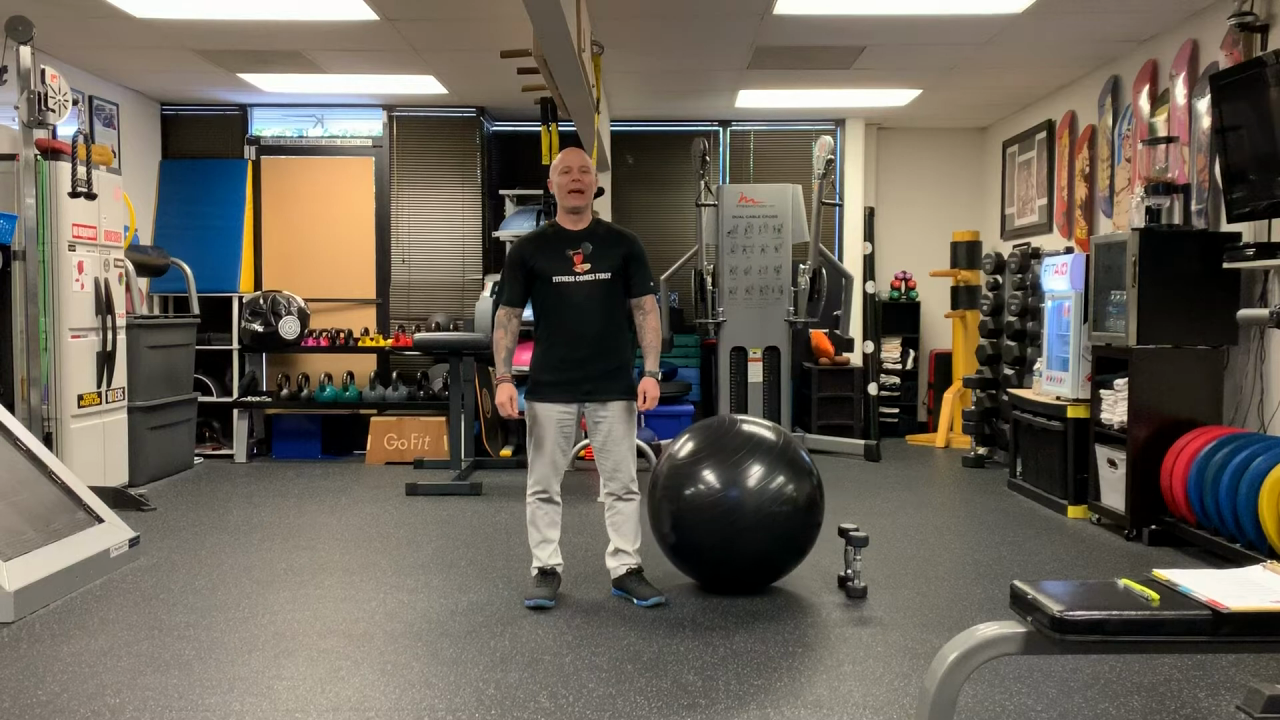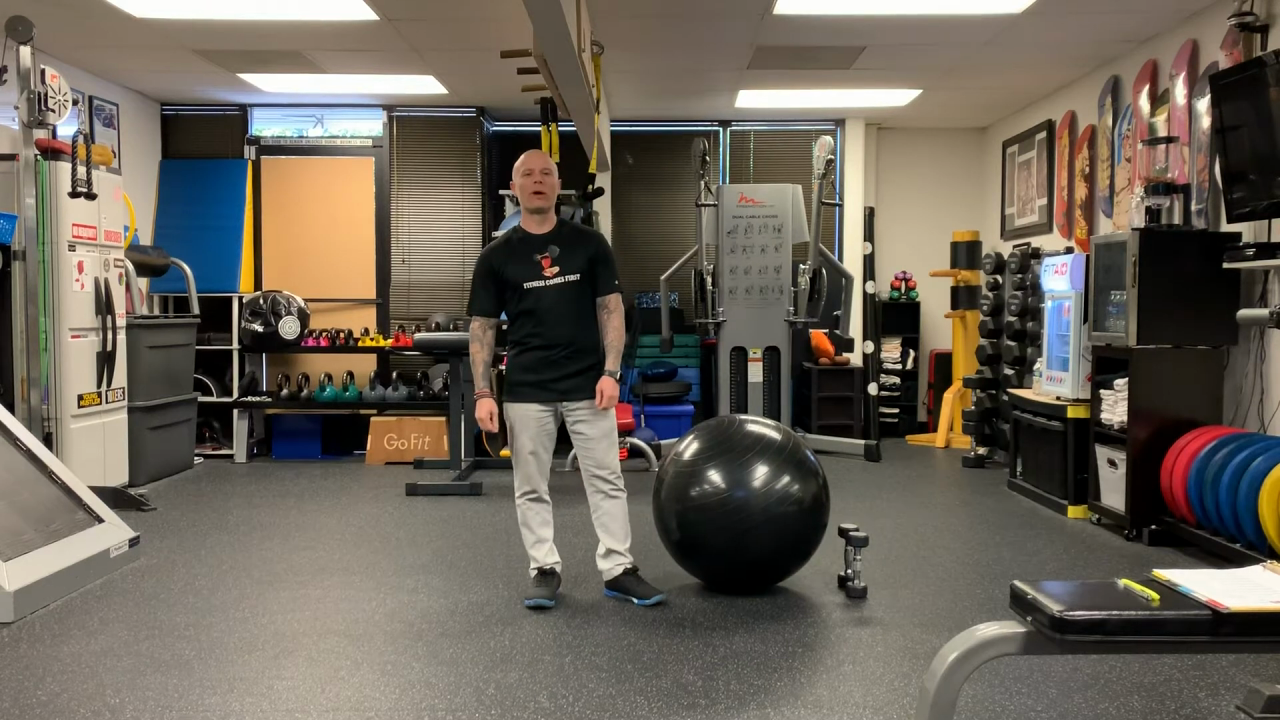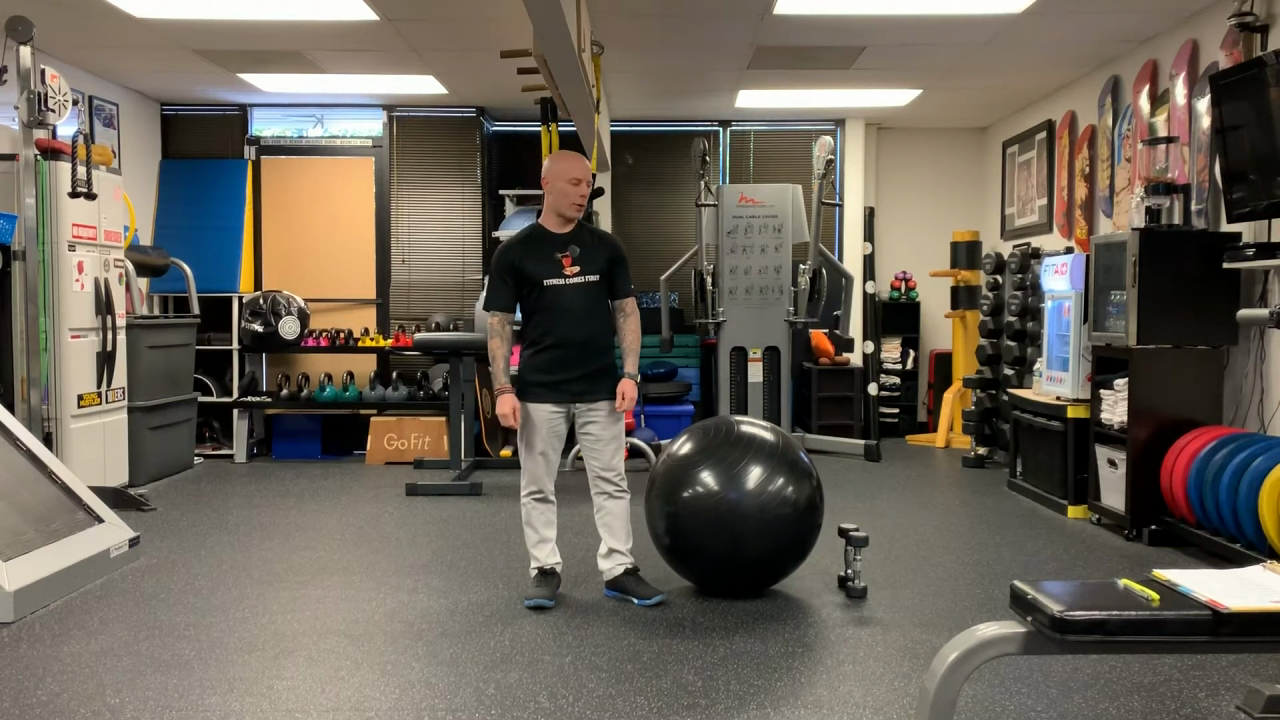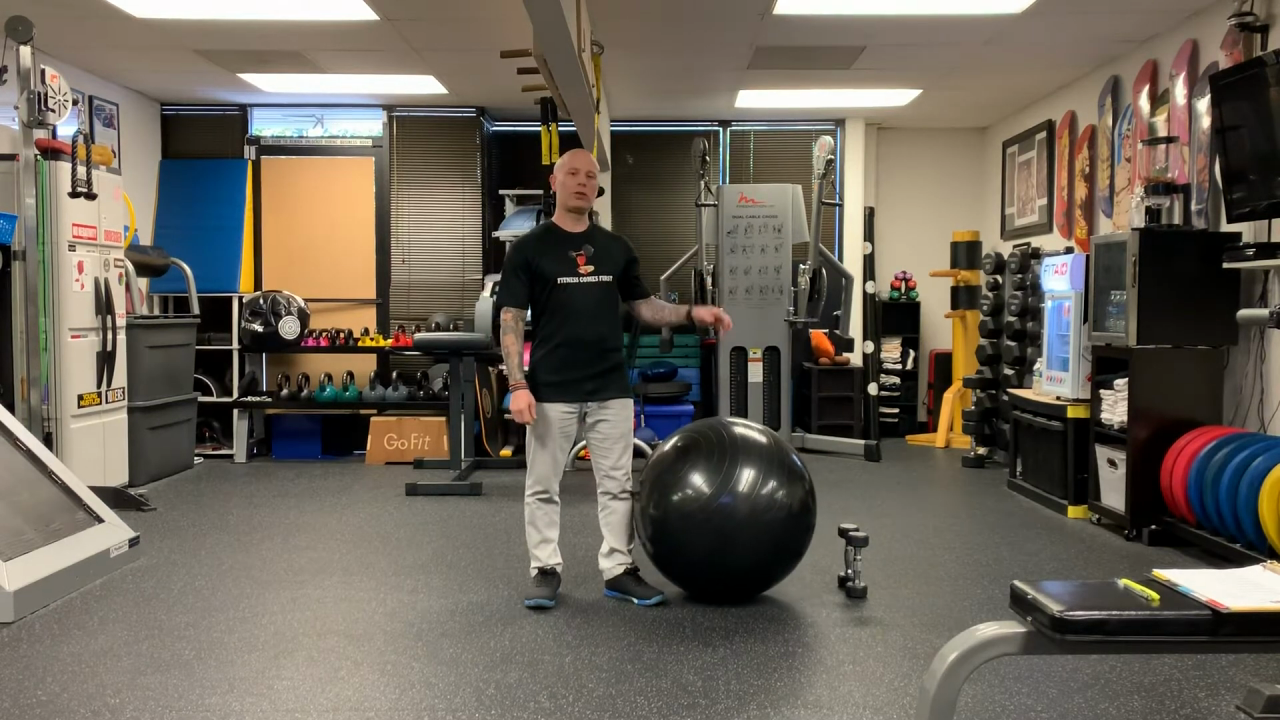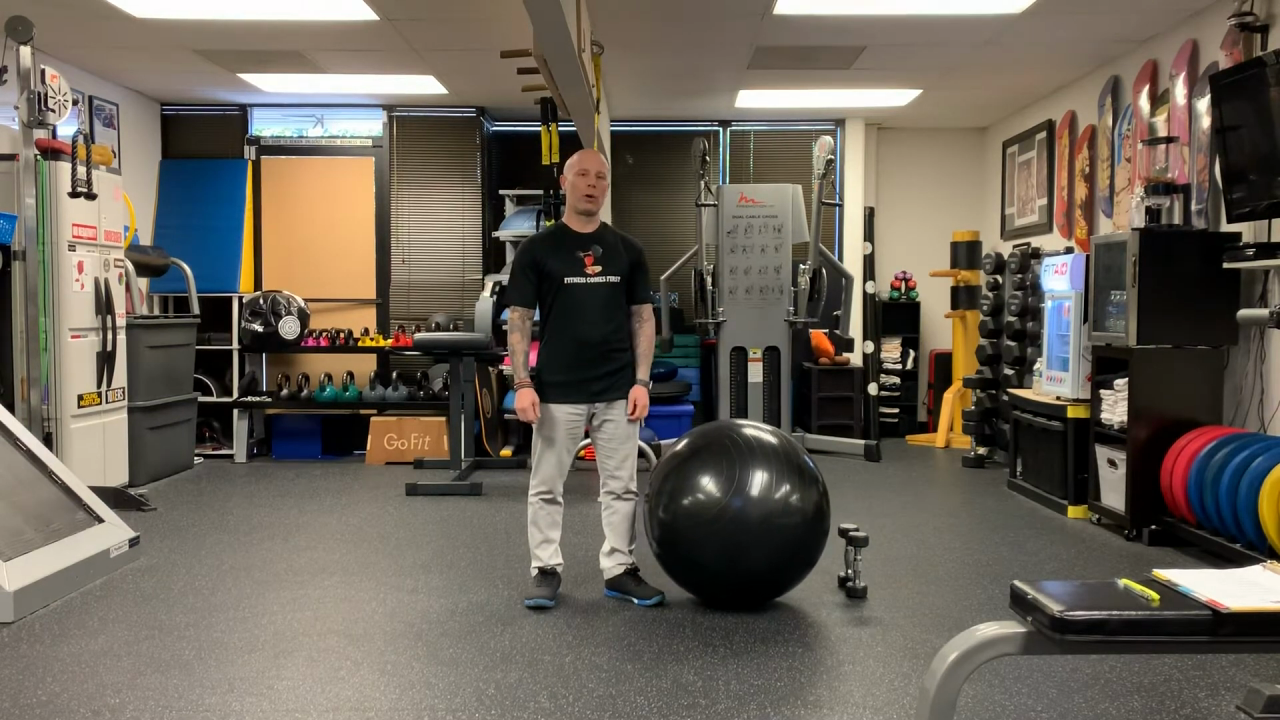
dt=1s
person 1, frame 1
left shoulder: (624, 244)
right shoulder: (529, 249)
left elbow: (646, 309)
right elbow: (508, 316)
left wrist: (650, 370)
right wrist: (503, 377)
left hip: (613, 387)
right hip: (549, 389)
left knee: (622, 484)
right knee: (544, 485)
left ankle: (626, 568)
right ankle: (546, 569)
person 1, frame 2
left shoulder: (589, 243)
right shoulder: (497, 256)
left elbow: (611, 309)
right elbow: (482, 327)
left wrist: (610, 371)
right wrist: (483, 391)
left hip: (586, 385)
right hip: (527, 391)
left knee: (606, 480)
right knee: (532, 486)
left ankle: (618, 569)
right ankle: (545, 569)
person 1, frame 3
left shoulder: (606, 247)
right shoulder: (514, 252)
left elbow: (625, 312)
right elbow: (499, 324)
left wrist: (630, 372)
right wrist: (503, 388)
left hip: (601, 390)
right hip: (540, 392)
left knee: (611, 483)
right knee: (538, 486)
left ankle: (618, 569)
right ankle: (545, 569)
person 1, frame 4
left shoulder: (616, 247)
right shoulder: (528, 249)
left elbow: (645, 307)
right elbow: (511, 321)
left wrist: (692, 313)
right wrist: (517, 384)
left hip: (611, 390)
right hip: (551, 391)
left knee: (617, 485)
right knee: (543, 486)
left ankle: (618, 569)
right ankle: (545, 569)
person 1, frame 5
left shoulder: (627, 250)
right shoulder: (537, 249)
left elbow: (642, 318)
right elbow: (519, 320)
left wrist: (641, 380)
right wrist: (522, 383)
left hip: (617, 391)
right hip: (558, 392)
left knee: (621, 486)
right knee: (547, 487)
left ankle: (619, 568)
right ankle: (545, 569)
